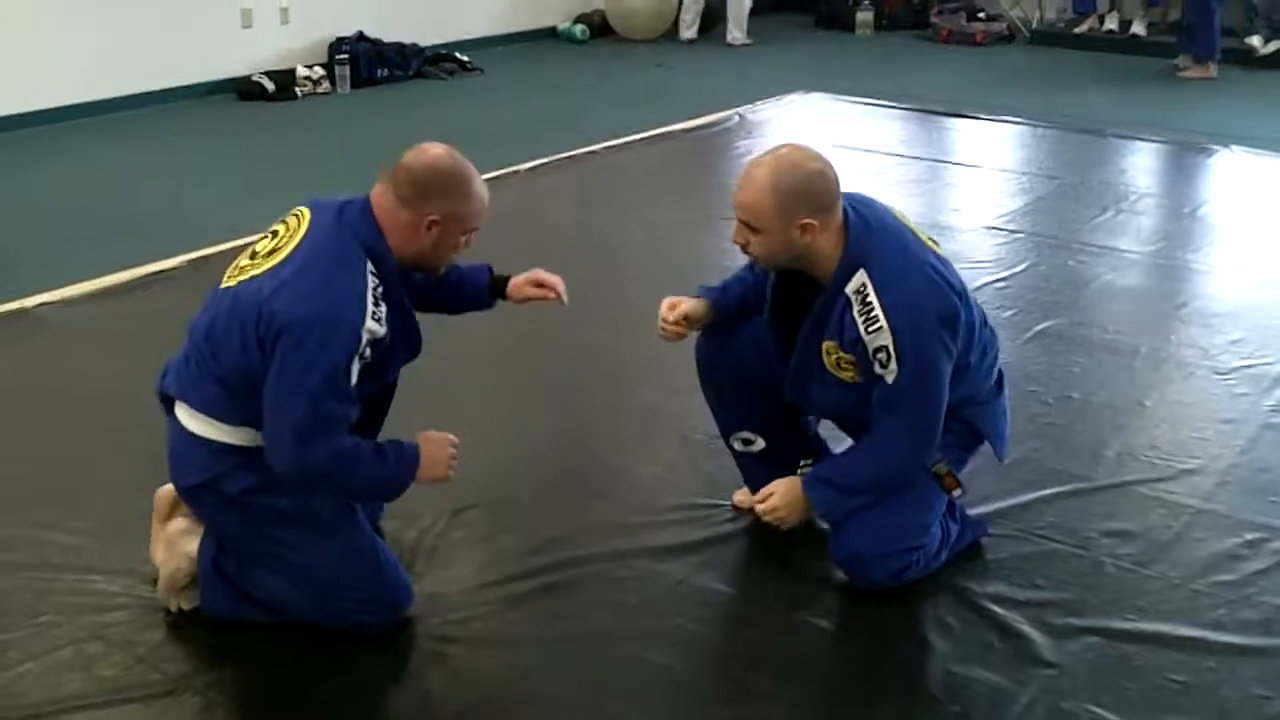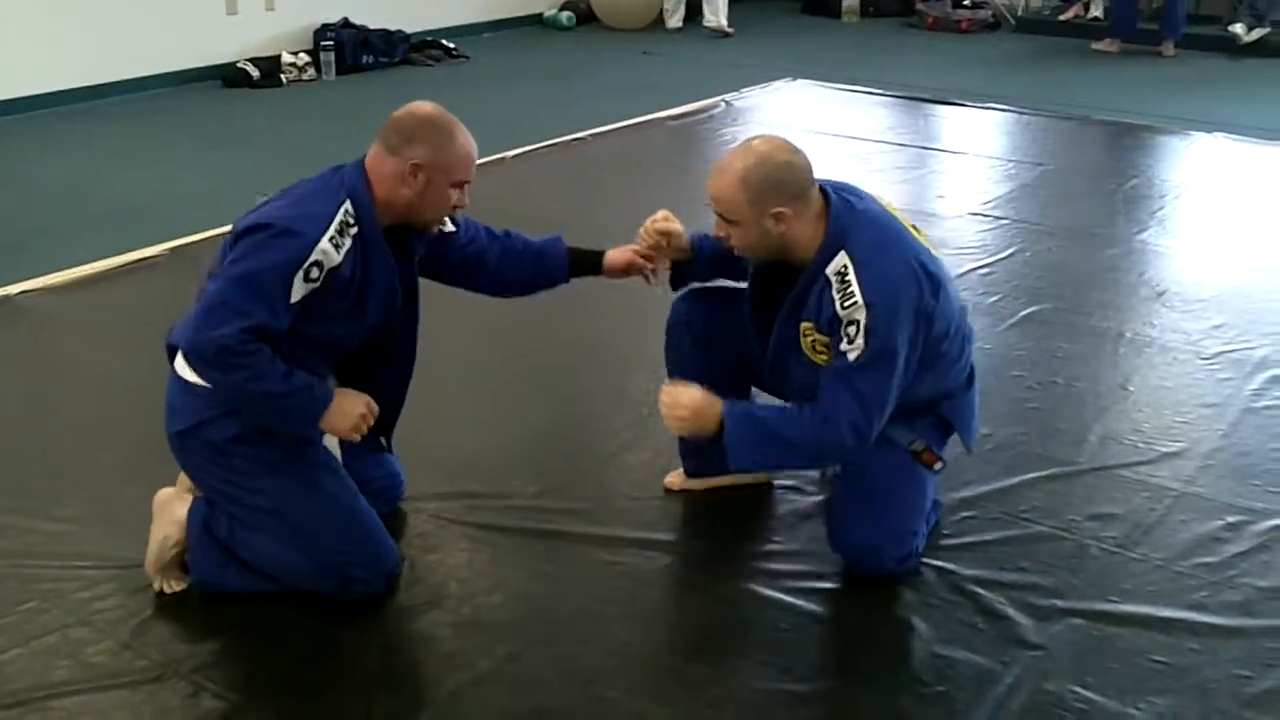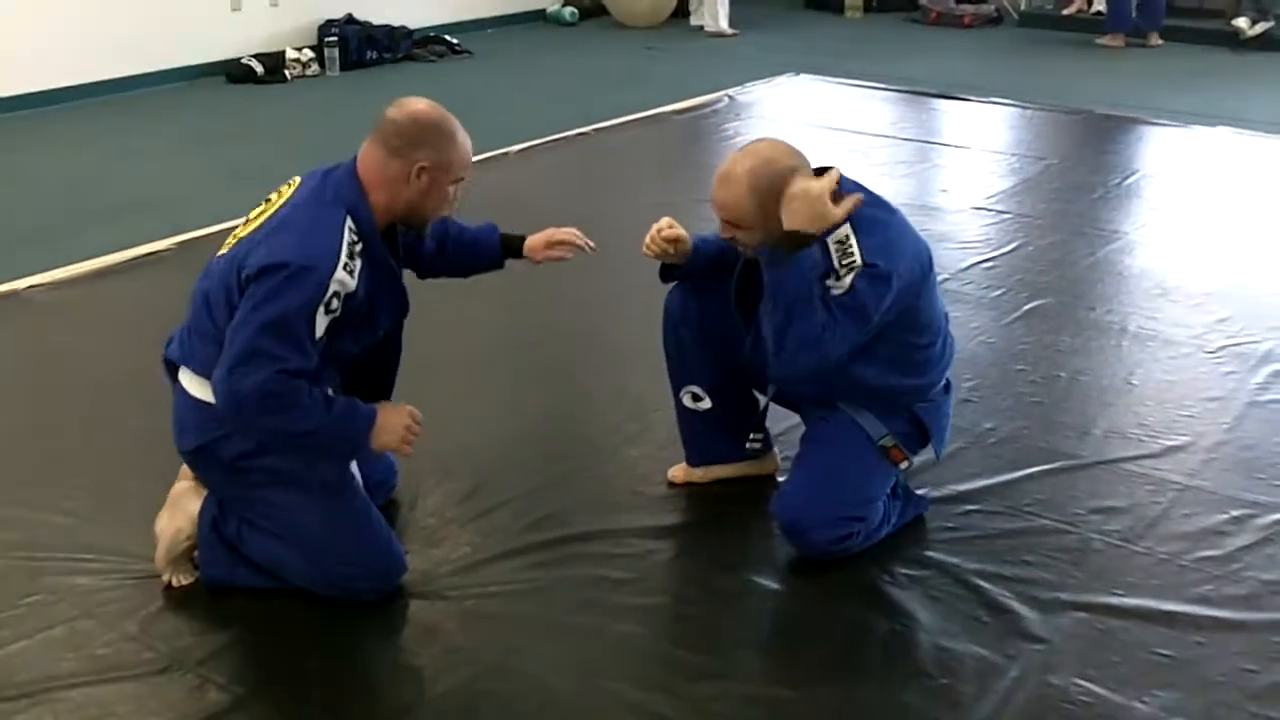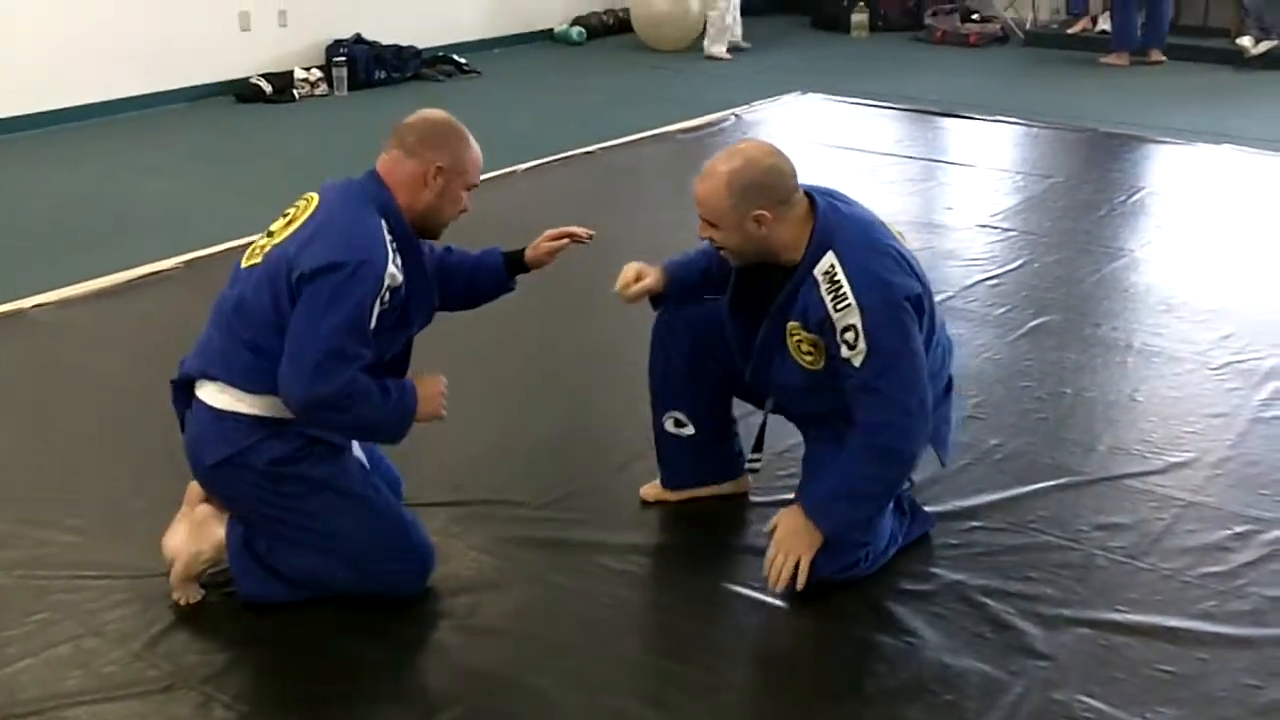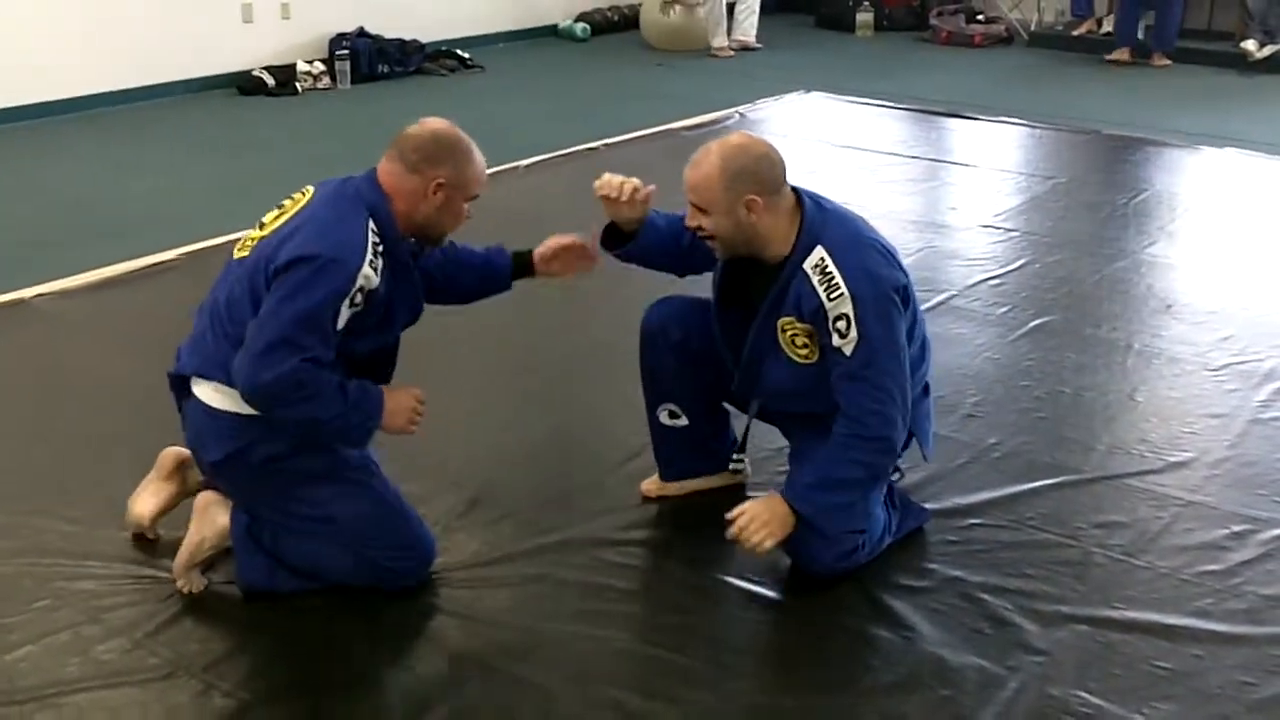
dt=0.7s
person 1, frame 1
left shoulder: (342, 221)
right shoulder: (333, 309)
left elbow: (408, 279)
right elbow: (307, 454)
left wrist: (499, 287)
right wrist: (411, 463)
left hip: (255, 416)
right hip: (232, 457)
left knee: (362, 510)
right knee: (377, 602)
left ankle: (200, 503)
right ankle: (204, 558)
person 1, frame 2
left shoulder: (390, 211)
right shoulder: (304, 235)
left elbow: (477, 253)
right elbow: (215, 344)
left wrist: (594, 261)
right wrist: (319, 407)
left hip: (281, 393)
right hip: (226, 414)
left knee: (381, 489)
right knee: (364, 566)
left ankle: (229, 484)
right ankle: (195, 524)
person 1, frame 3
left shoulder: (345, 187)
right shoulder: (313, 258)
left elbow: (422, 241)
right elbow: (251, 393)
left wrist: (515, 246)
right wrist: (364, 427)
left hip: (273, 387)
right hip: (236, 418)
left knee: (376, 477)
right knee: (372, 571)
left ankle: (222, 480)
right ankle: (204, 517)
person 1, frame 4
left shoulder: (354, 204)
right shoulder: (357, 254)
left elbow: (423, 275)
right elbow: (320, 390)
left wrist: (519, 262)
right wrist: (407, 401)
left hip: (262, 410)
right hip: (253, 436)
left knee: (381, 494)
right knee: (402, 565)
left ankle: (221, 496)
right ankle: (222, 537)
person 1, frame 5
left shoulder: (356, 202)
right shoulder: (337, 254)
left elbow: (425, 267)
right elbow: (271, 379)
left wrist: (528, 263)
right wrist: (375, 409)
left hip: (252, 406)
right hip: (254, 425)
left knee: (358, 480)
right knee: (404, 556)
left ankle: (198, 471)
right ankle: (236, 523)
person 2, frame 1
left shoulder: (904, 302)
right shoulder: (825, 221)
left elbow: (904, 440)
right elbow: (761, 280)
left wrist: (813, 495)
right wrist: (706, 307)
left hip: (931, 417)
left knee: (867, 557)
right knee: (723, 348)
left ankle: (946, 522)
right ankle: (791, 469)
person 2, frame 2
left shoulder: (880, 286)
right shoulder: (806, 206)
left elbow: (845, 428)
right elbow: (745, 256)
left wrist: (722, 420)
right wrist: (686, 251)
left hip: (901, 405)
left knee: (872, 549)
right knee: (694, 320)
left ankle: (898, 490)
right ankle: (723, 464)
person 2, frame 3
left shoulder: (879, 253)
right shoulder: (815, 200)
left elbow: (800, 358)
right elbow: (733, 258)
left wrist: (794, 243)
right wrist: (686, 252)
left hip: (879, 401)
left knee: (810, 524)
right knee: (689, 304)
left ankle: (896, 499)
right ankle: (735, 451)
person 2, frame 4
left shoulder: (869, 288)
right shoulder: (786, 210)
left elbow: (894, 429)
right elbow: (724, 262)
left wrist: (817, 519)
right wrist: (666, 279)
left hip: (877, 412)
left knee: (829, 557)
right knee: (683, 327)
left ankle: (886, 502)
right ankle: (706, 472)
person 2, frame 5
left shoulder: (856, 280)
right shoulder: (746, 227)
left elbow: (874, 424)
right elbow: (684, 244)
left wrist: (794, 505)
right wrist: (630, 223)
left hip: (851, 413)
left knee: (816, 546)
right knee: (669, 325)
left ankle: (881, 499)
right ankle: (703, 465)
